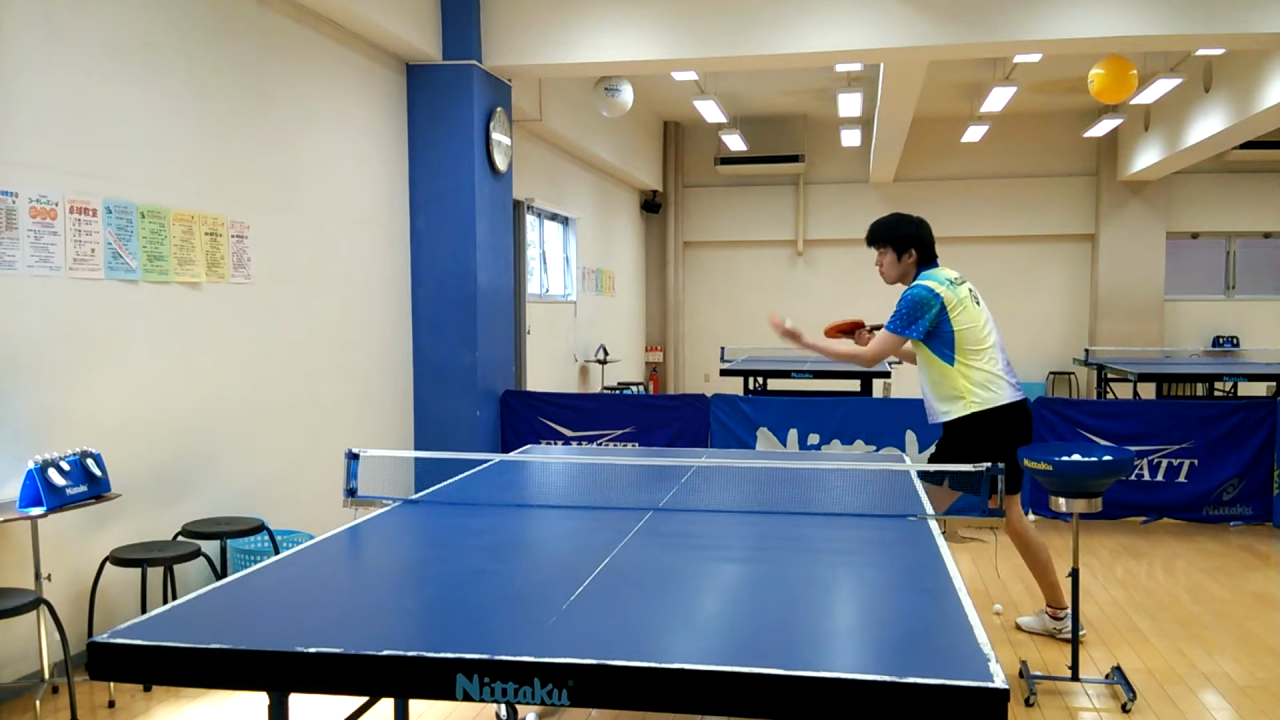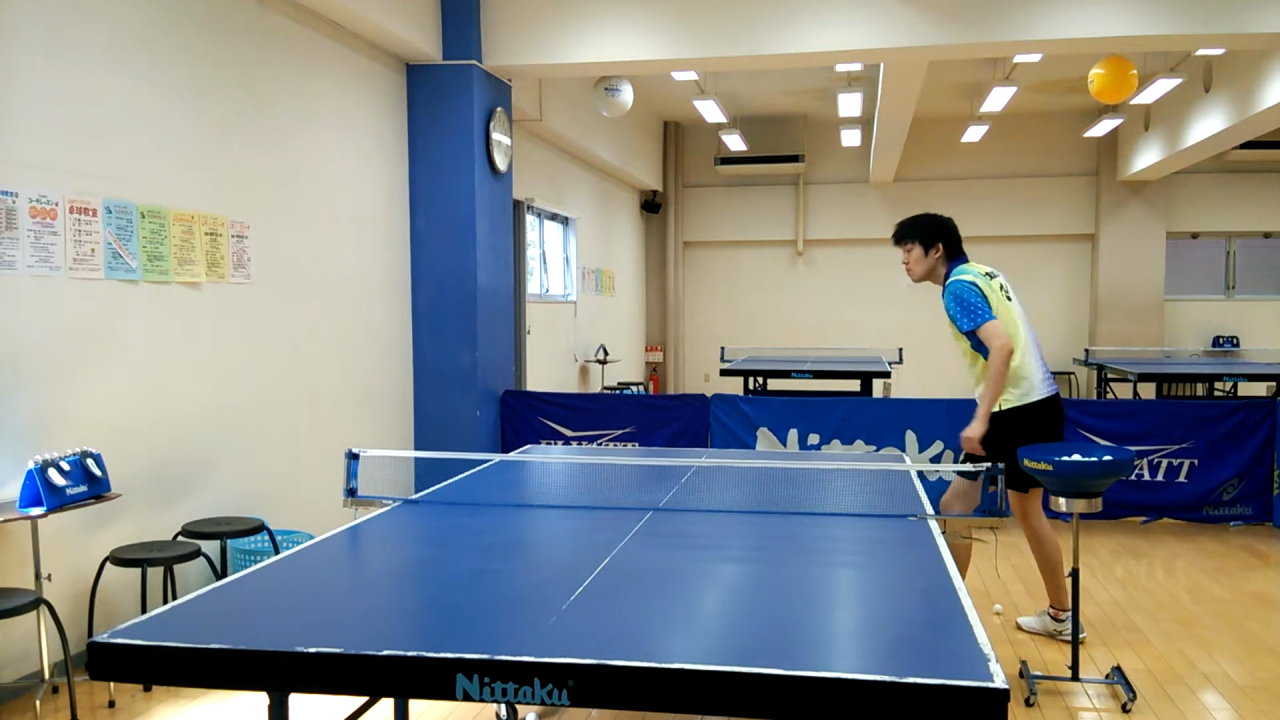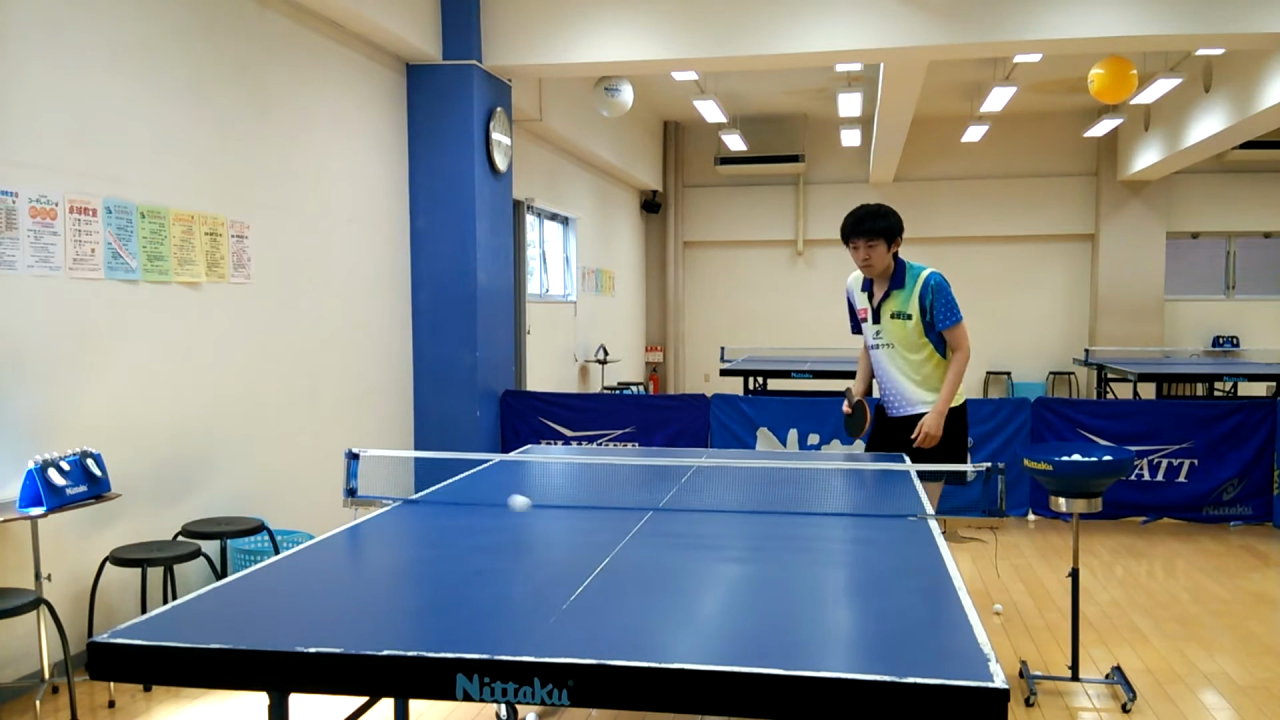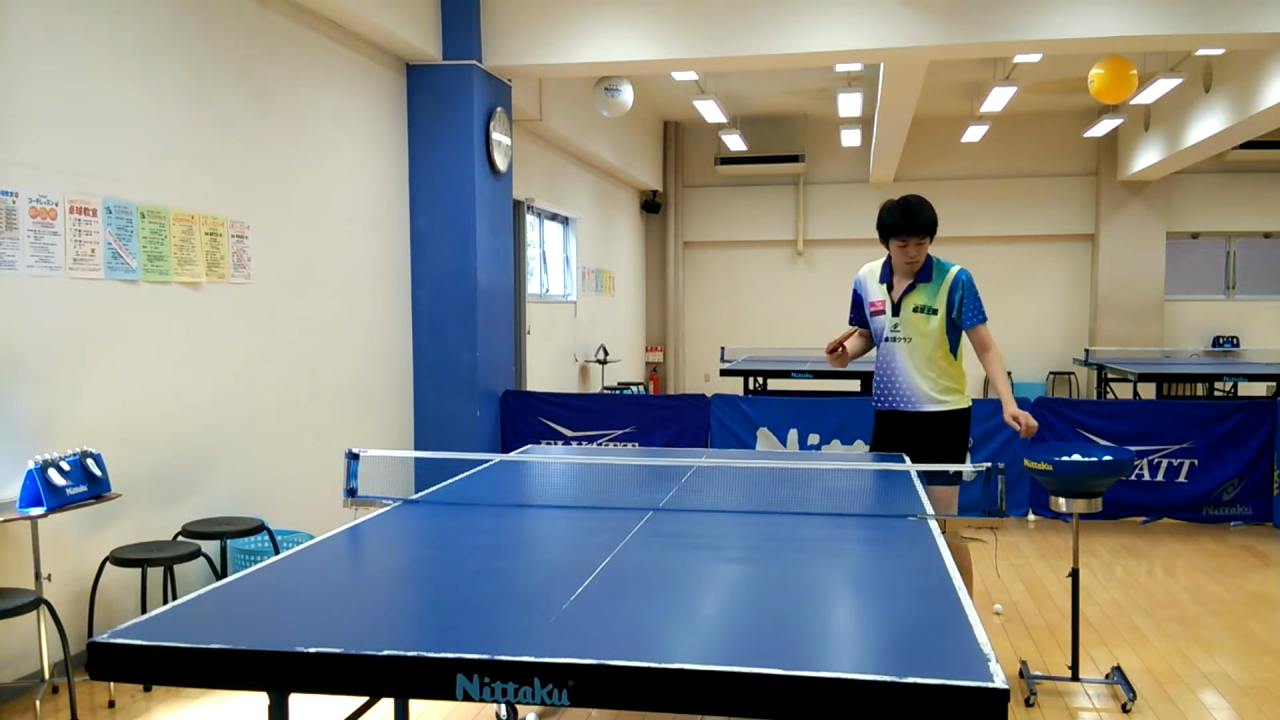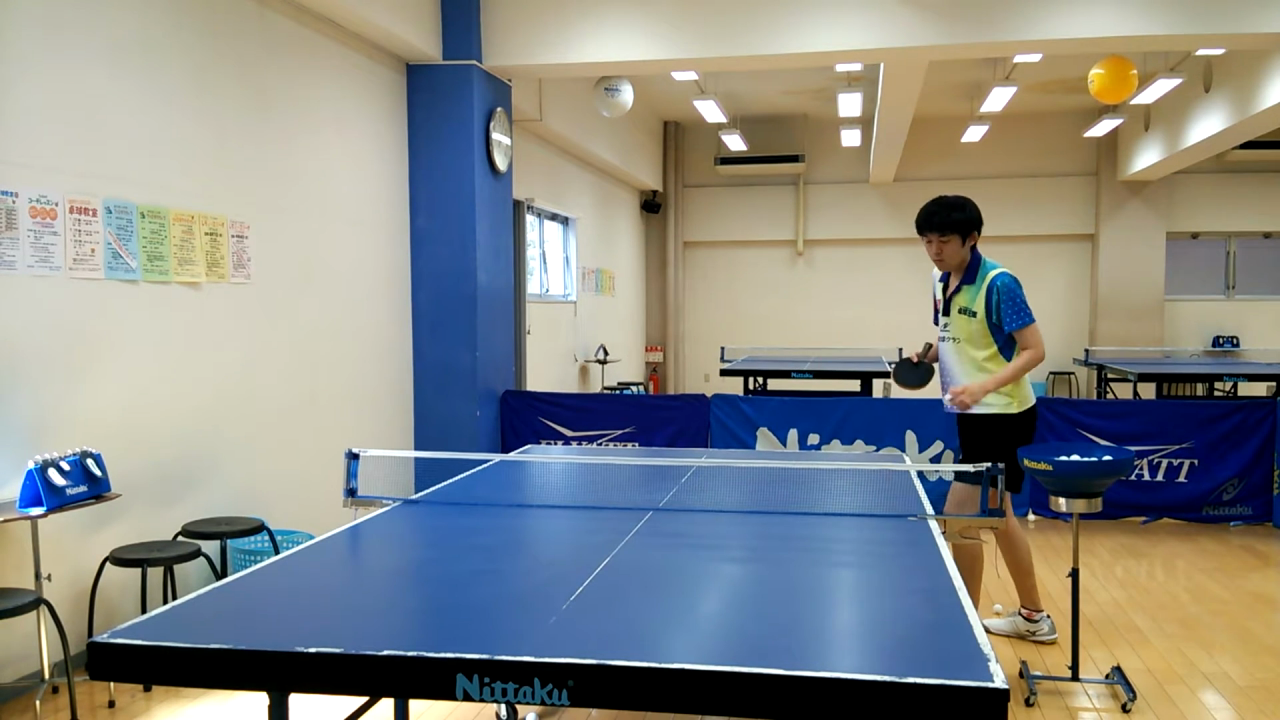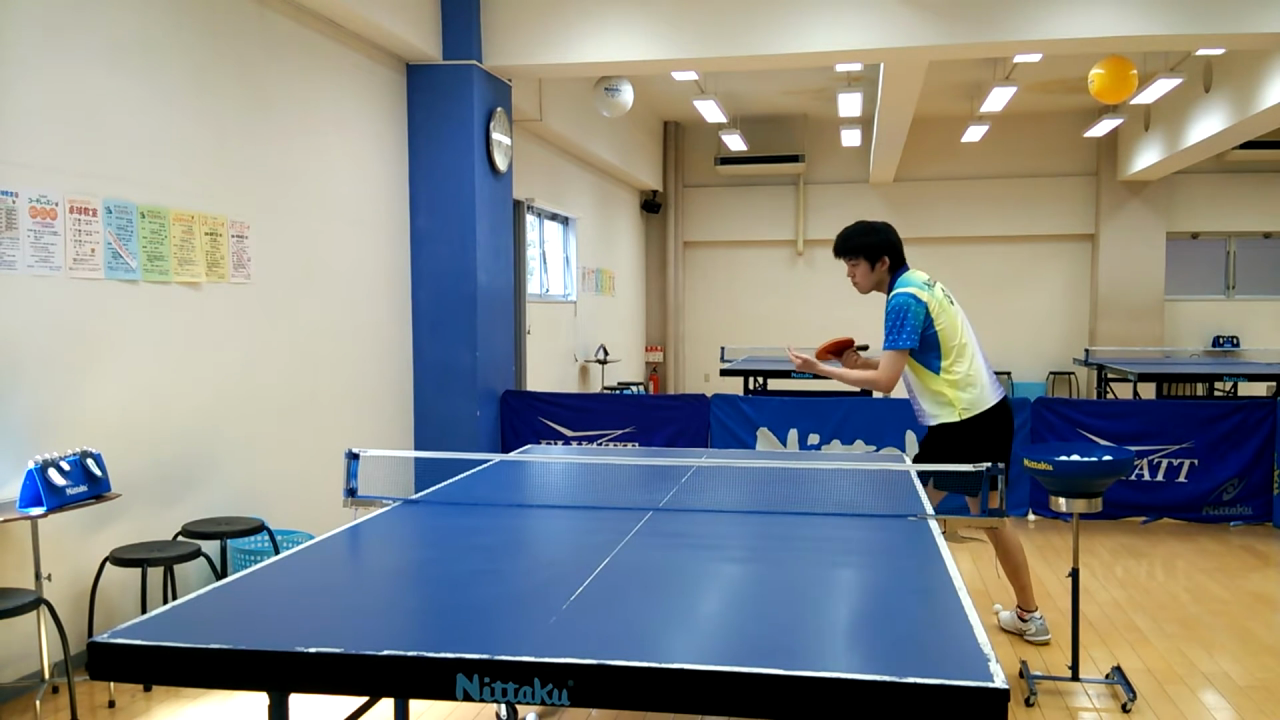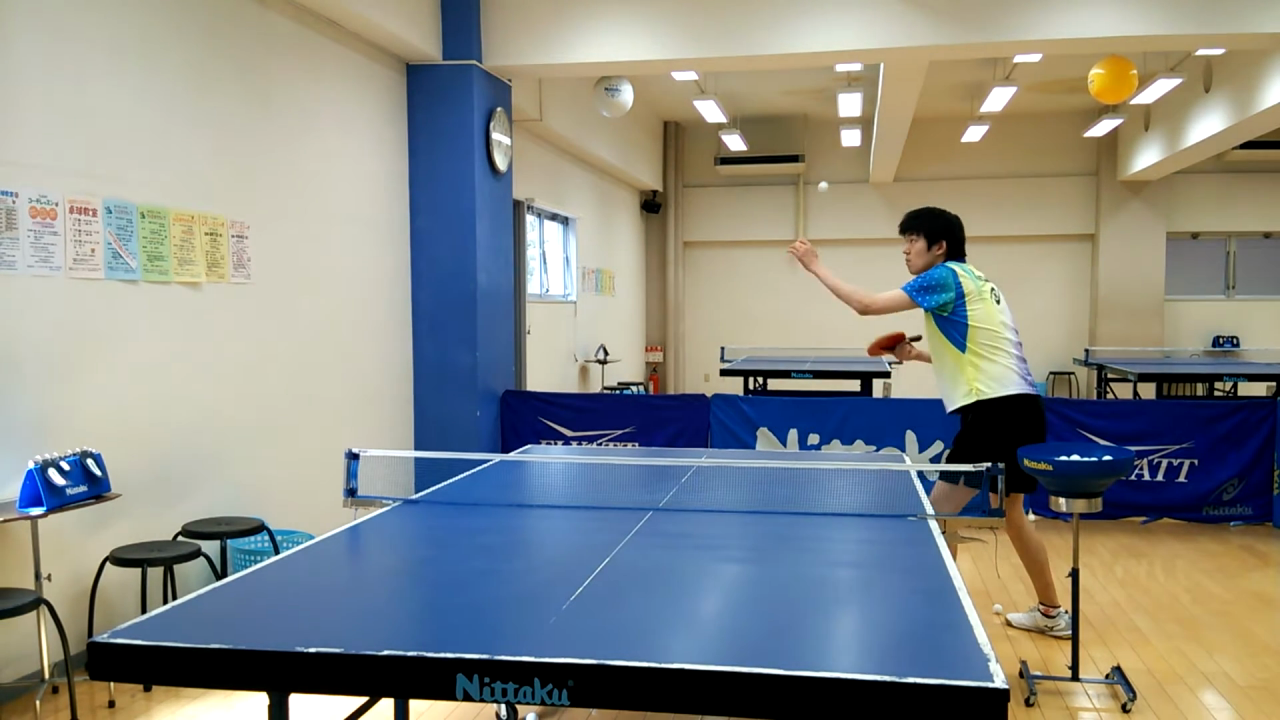
dt=0.7s
person 1, frame 1
left shoulder: (924, 293)
right shoulder: (949, 282)
left elbow: (871, 357)
left wrist: (805, 341)
right wrist: (883, 344)
left hip: (980, 420)
right hip: (1009, 412)
right knee: (1010, 514)
right ankle: (1059, 614)
person 1, frame 2
left shoulder: (959, 288)
right shoulder: (986, 275)
left elbow: (999, 348)
right elbow: (1011, 329)
left wrist: (981, 419)
left hip: (1016, 416)
right hip: (1041, 408)
left knee: (953, 510)
right knee: (1028, 512)
right ankle: (1060, 615)
person 1, frame 3
left shoulder: (929, 283)
right shoulder: (855, 288)
left elbow: (961, 349)
left wrist: (937, 412)
right wrist: (857, 394)
left hip: (933, 415)
right hip: (889, 415)
person 1, frame 4
left shoulder: (955, 280)
right shoulder: (866, 280)
left elbow: (986, 348)
left wrist: (1008, 403)
right wrist: (845, 353)
left hip: (943, 415)
right hip: (890, 413)
left knee: (942, 522)
person 1, frame 5
left shoulder: (998, 282)
right shoulder: (940, 280)
left elbow: (1034, 350)
left wrist: (984, 386)
right wrist: (928, 357)
left hip: (999, 417)
right hip: (973, 417)
left knee: (959, 518)
right knee: (997, 515)
right ankle: (1034, 616)
person 1, frame 6
left shoulder: (903, 301)
right shoulder: (920, 284)
left elbow: (886, 381)
left wrist: (824, 371)
right wrist: (865, 362)
left hip: (963, 423)
right hip: (991, 412)
right ankle: (1029, 615)
person 1, frame 7
left shoulder: (946, 276)
right shoulder: (975, 281)
left elbow: (869, 304)
left wrist: (816, 267)
right wrist: (921, 355)
left hip: (994, 413)
right hip: (1023, 408)
left knee: (938, 513)
right knee: (1012, 513)
right ankle: (1052, 613)
